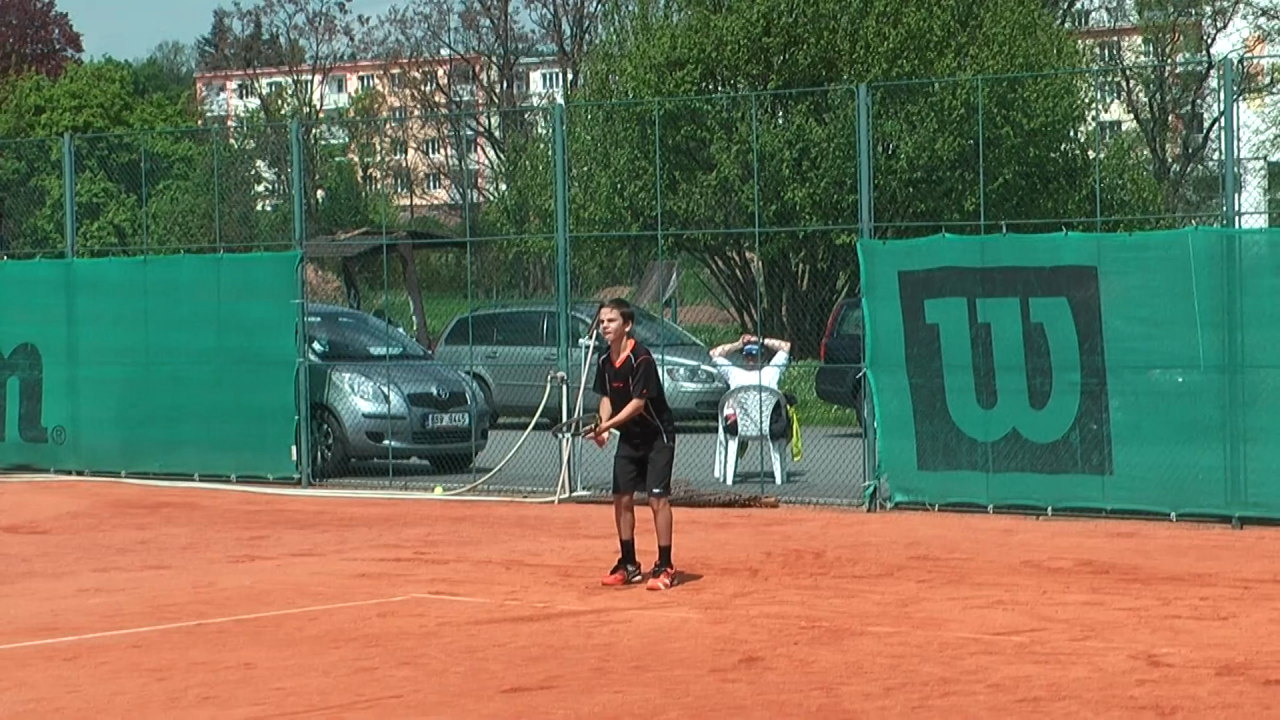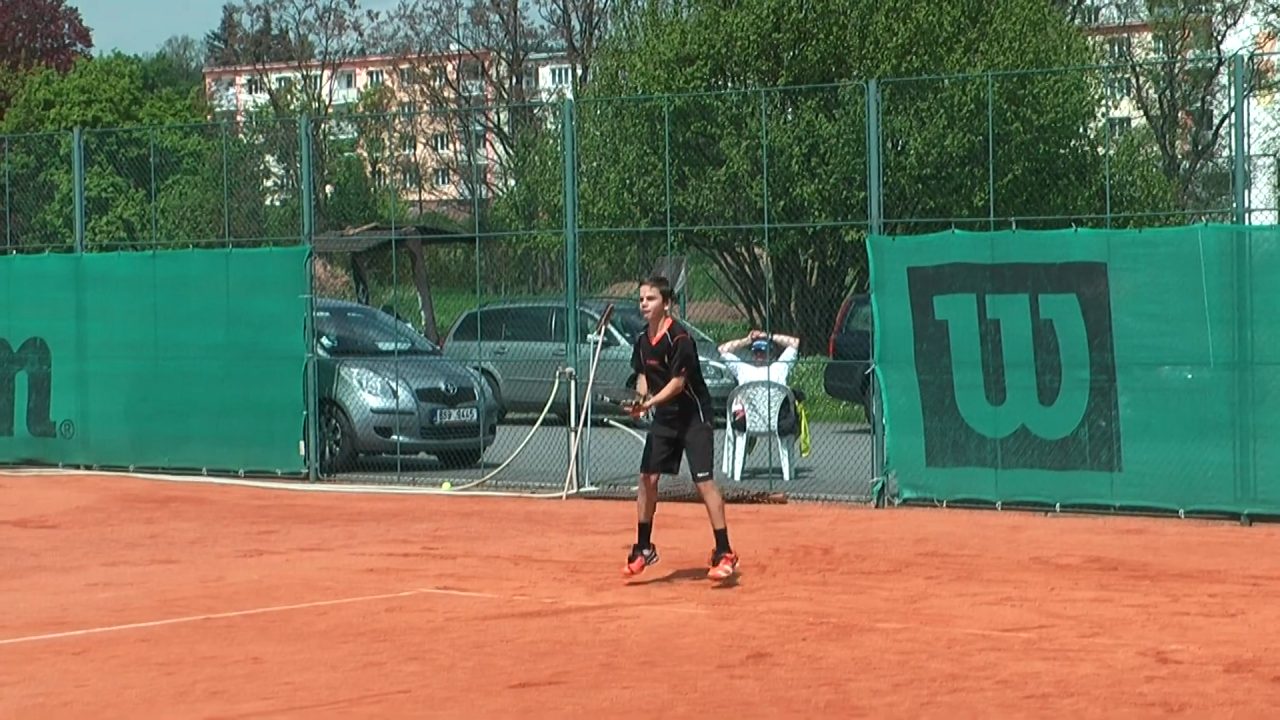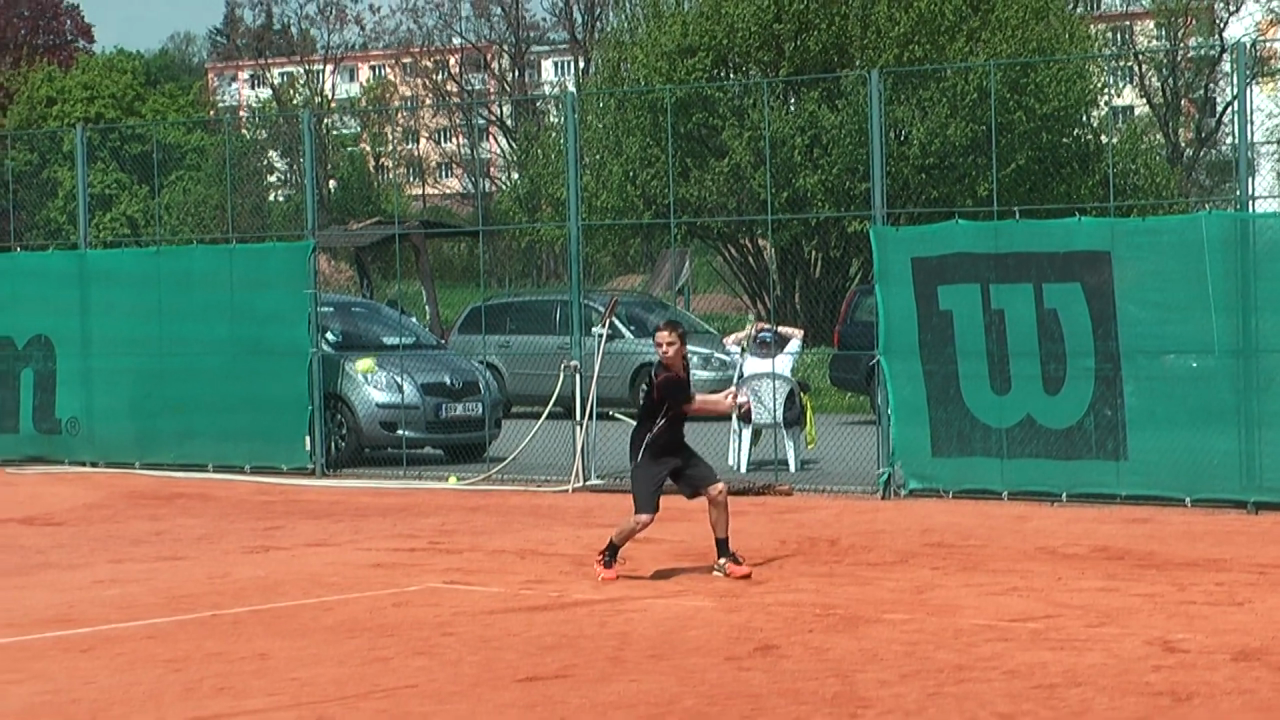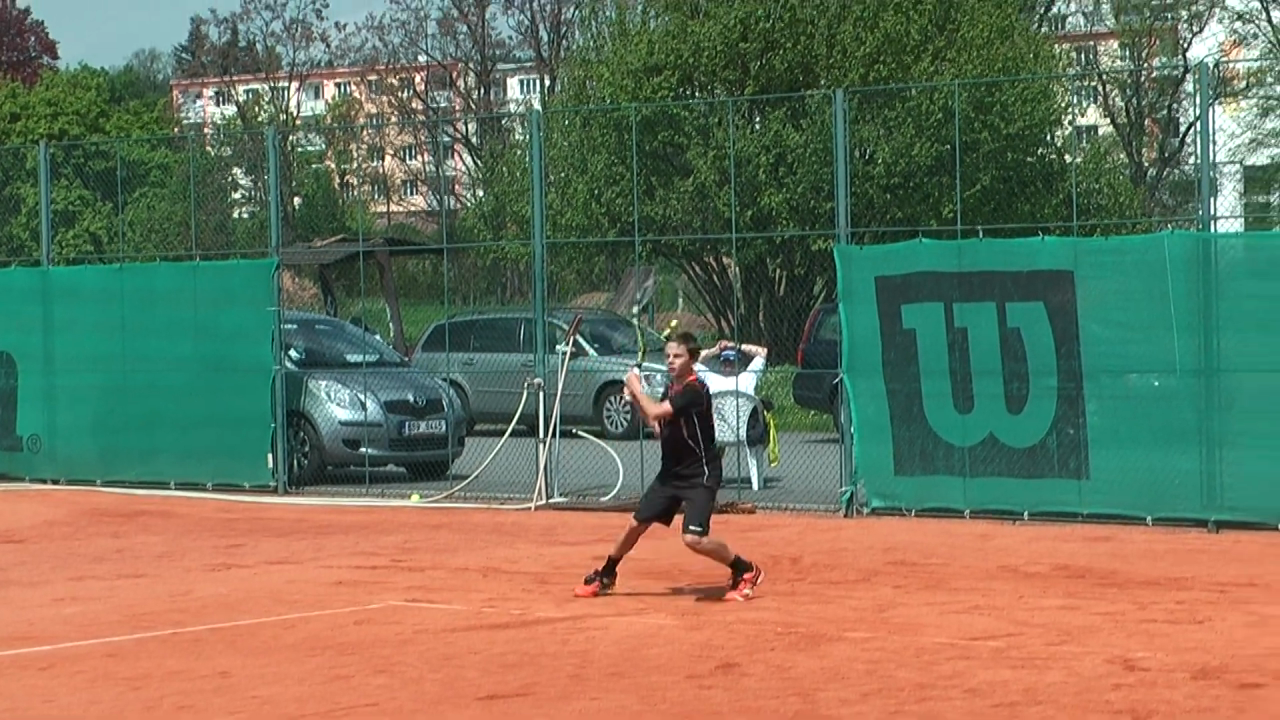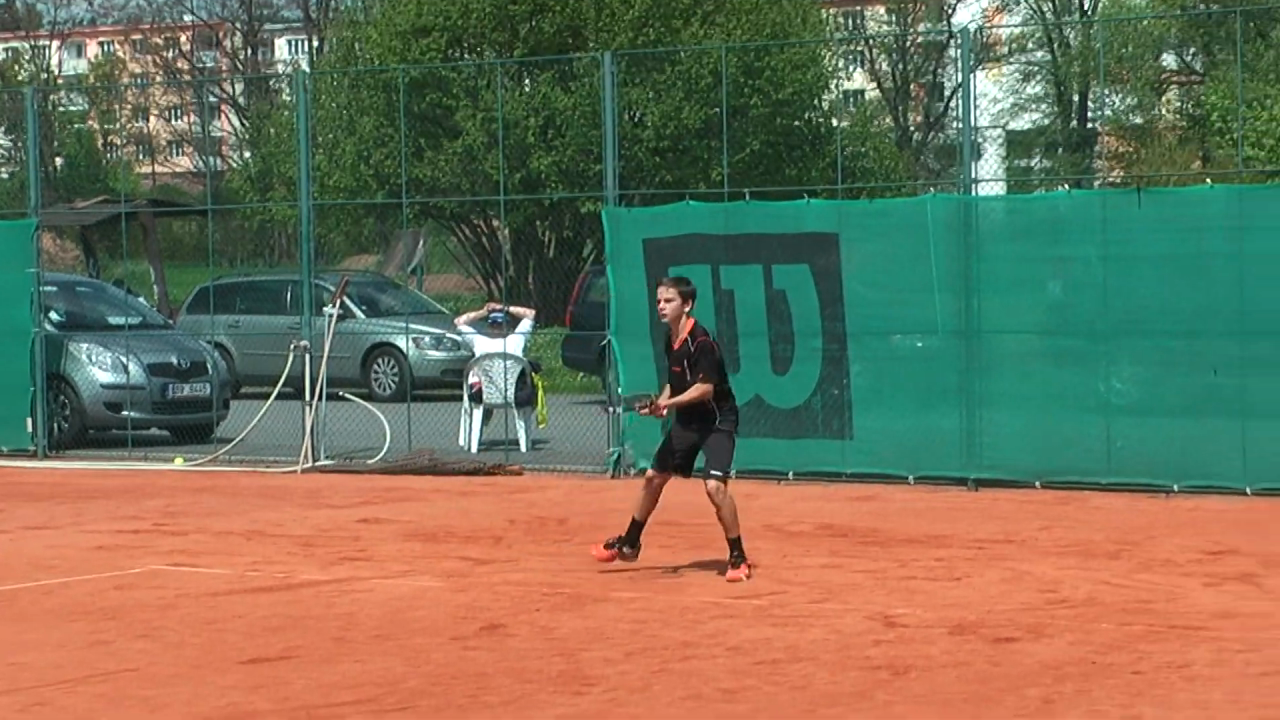
dt=0.7s
person 1, frame 1
left shoulder: (642, 358)
right shoulder: (604, 360)
left elbow: (638, 402)
right elbow: (607, 397)
left wrist: (607, 425)
right wrist: (602, 428)
left hip: (656, 435)
right hip: (629, 437)
left knee: (657, 498)
right knee: (622, 499)
left ankle: (665, 567)
right ankle: (629, 565)
person 1, frame 2
left shoulder: (680, 338)
right shoulder: (641, 338)
left elbow: (678, 382)
left wrist: (647, 404)
right wrist: (641, 401)
left hip: (692, 416)
right hip: (663, 416)
left knee: (703, 481)
right knee: (648, 479)
left ankle: (724, 552)
right ankle: (644, 548)
person 1, frame 3
left shoulder: (682, 365)
right shoulder: (663, 379)
right elbow: (690, 407)
left wrist: (721, 397)
right wrist: (723, 407)
left hip: (675, 446)
right hip: (649, 451)
left knee: (718, 490)
right knee: (643, 519)
left ankle: (724, 558)
right ankle: (608, 556)
person 1, frame 4
left shoulder: (694, 390)
right shoulder: (673, 388)
left elbow: (655, 413)
right elbow: (661, 424)
left wrist: (636, 389)
right wrist: (640, 396)
left hip: (701, 473)
right hip: (671, 470)
left knee: (694, 539)
right knee: (636, 525)
left ankle: (746, 571)
right ankle: (606, 575)
person 1, frame 5
left shoulder: (701, 340)
right shoulder: (669, 339)
left elbow: (706, 387)
left wrist: (669, 402)
right wrist: (661, 400)
left hip: (717, 420)
right hip: (687, 420)
left knee: (715, 486)
right knee: (654, 478)
left ankle: (738, 557)
right ankle: (629, 542)
